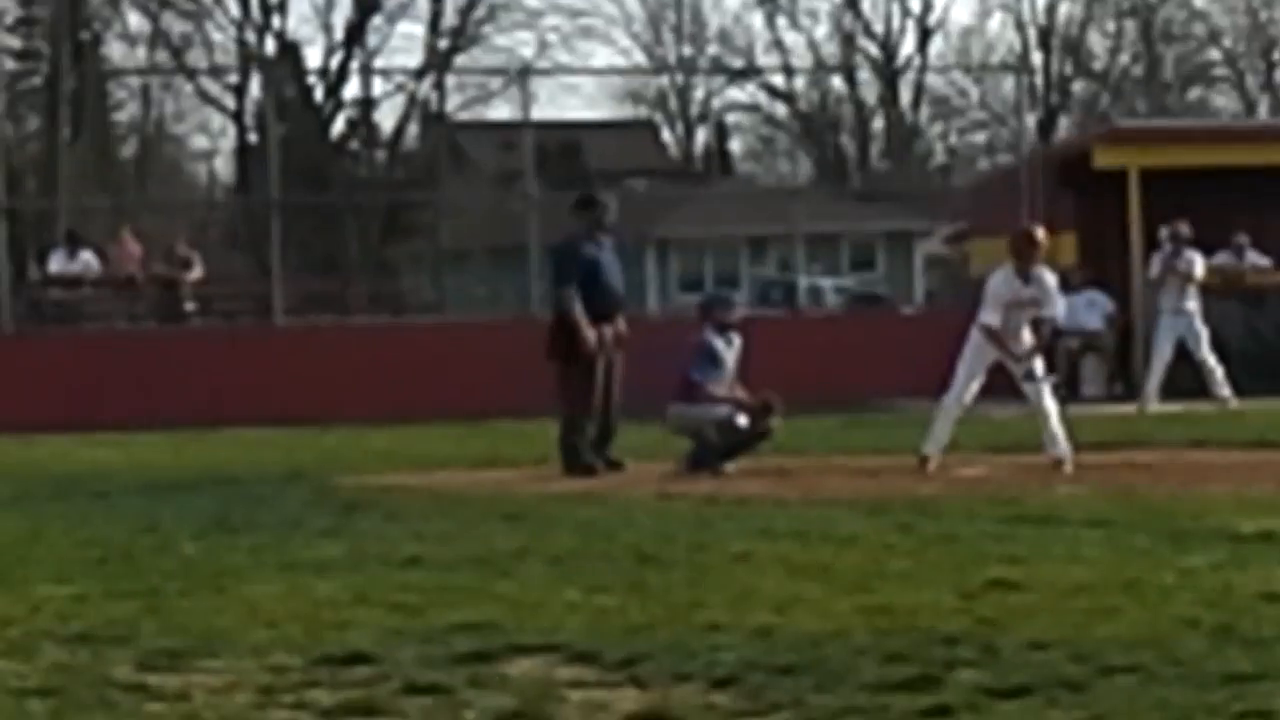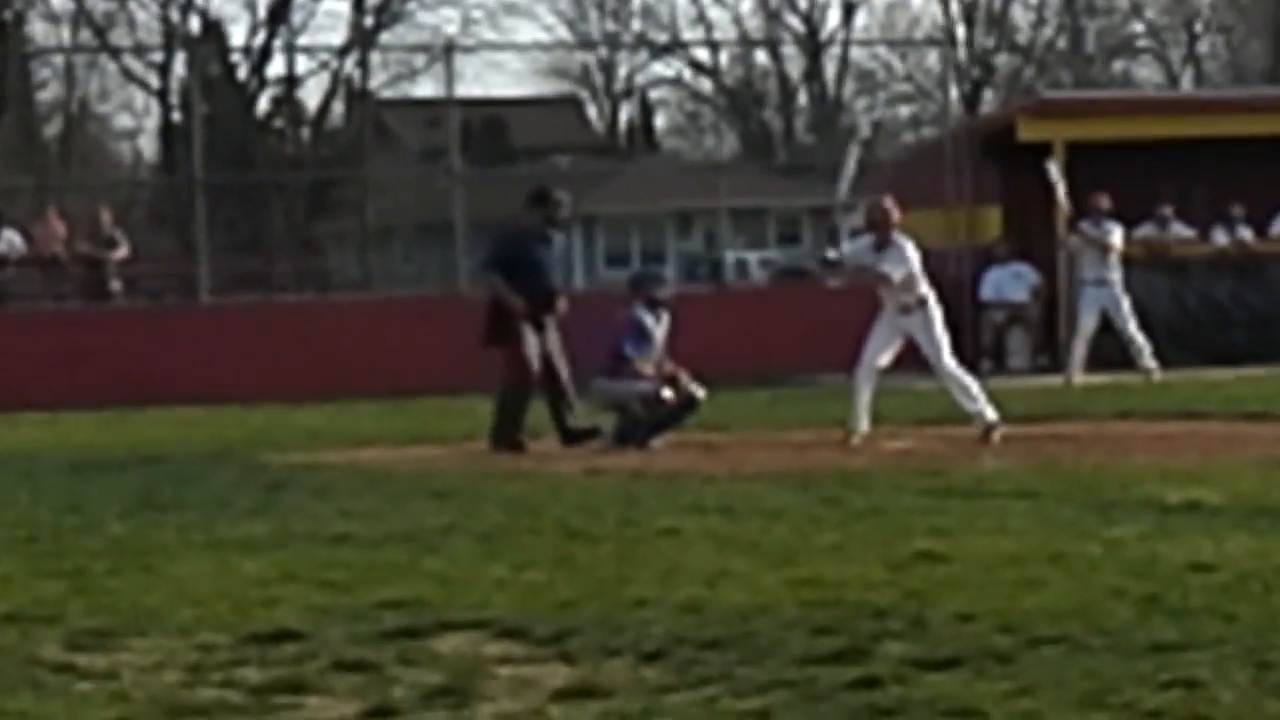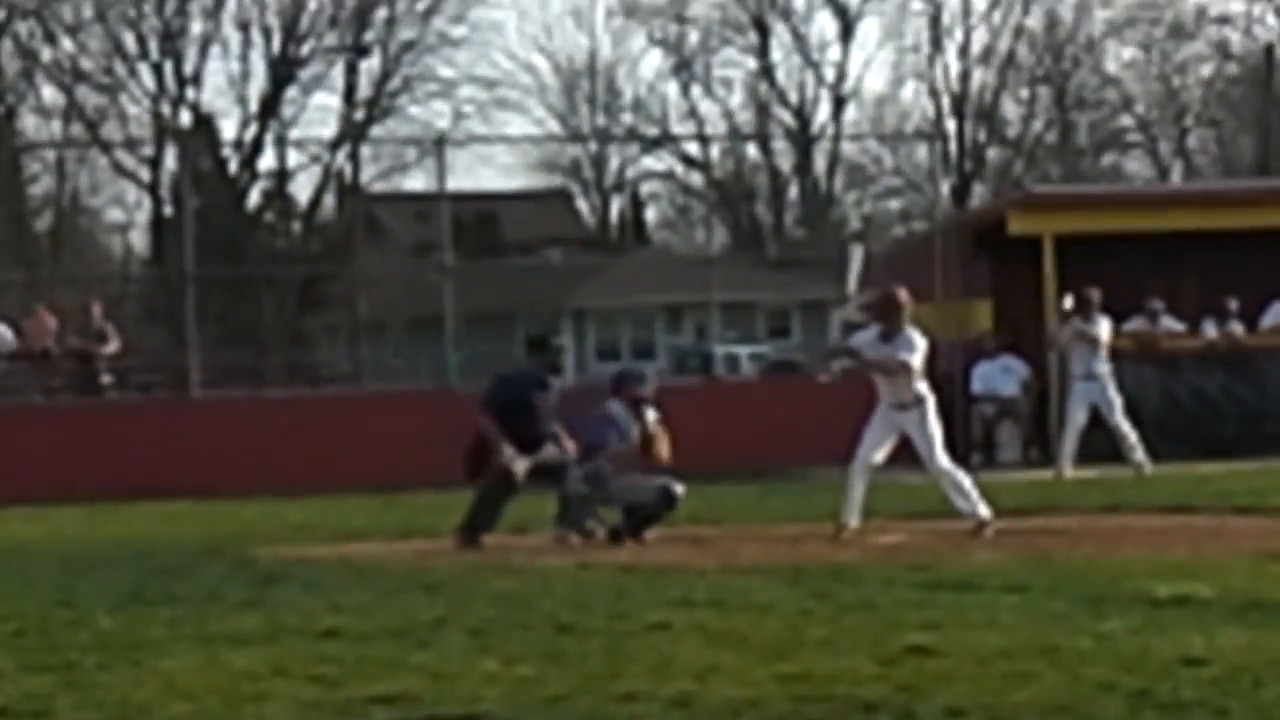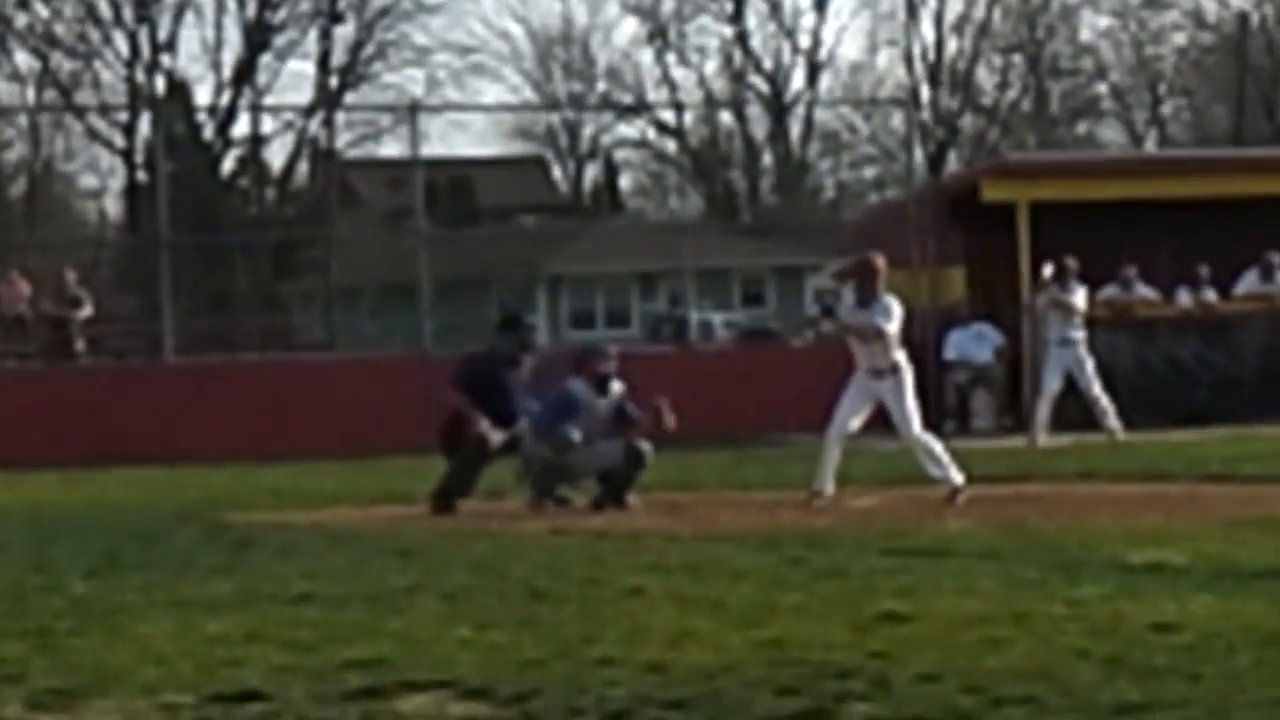
dt=0.7s
person 1, frame 1
left shoulder: (1047, 280)
right shoulder: (999, 281)
left elbow: (1046, 324)
right elbow: (987, 328)
left wrist: (1031, 357)
right wrist: (1012, 360)
left hip: (1021, 341)
right hip: (986, 340)
left knee: (1041, 394)
right knee: (958, 396)
left ankle: (1061, 452)
right ankle: (930, 451)
person 1, frame 2
left shoulder: (903, 250)
right shoulder: (864, 244)
left elbow: (877, 280)
right elbow: (839, 258)
left wrist: (843, 265)
right wrist: (836, 259)
left hip: (921, 311)
right hip: (892, 312)
left knee: (944, 365)
right knee: (866, 366)
left ankle: (988, 418)
right ankle: (858, 426)
person 1, frame 3
left shoulder: (914, 340)
right shoulder: (872, 335)
left elbow: (897, 370)
right elbow: (846, 351)
left wrist: (860, 359)
left hip: (918, 409)
right hip: (888, 408)
left knee: (939, 464)
right knee: (861, 463)
left ankle: (981, 513)
right ankle: (849, 519)
person 1, frame 4
left shoulder: (890, 307)
right shoulder: (850, 302)
left elbow: (869, 336)
left wrist: (837, 321)
left hip: (893, 377)
right hip: (864, 377)
left knee: (912, 433)
right knee: (836, 430)
left ankle: (954, 481)
right ankle: (823, 487)
person 2, frame 1
left shoulder: (607, 245)
right shoulder: (571, 249)
right elbow: (567, 292)
left wrist: (619, 320)
right wrist: (583, 328)
left hip: (609, 330)
right hip: (584, 332)
left knee: (609, 396)
right knee: (582, 396)
left ankle: (599, 452)
right ankle: (576, 456)
person 2, frame 2
left shoulder: (552, 240)
right shoulder: (514, 240)
right elbow: (490, 274)
left wrist: (559, 298)
right wrist: (511, 299)
left hip: (544, 317)
right hip: (516, 316)
left knee: (558, 372)
right knee: (524, 371)
left ankle: (569, 428)
right ankle: (505, 434)
person 2, frame 3
left shoulder: (547, 385)
right shoulder: (508, 383)
right elbow: (484, 417)
left wrist: (562, 438)
right wrist: (501, 445)
left hip: (538, 448)
right hip: (507, 452)
left knee: (571, 465)
right knee: (506, 475)
right ankle: (470, 531)
person 2, frame 4
left shoulder: (521, 362)
right shoulder: (479, 362)
left elbow: (519, 401)
right elbow: (456, 396)
right wrist: (479, 421)
left hip: (509, 427)
right hip: (470, 429)
right knee: (482, 442)
right ankle: (442, 498)
person 3, frame 1
left shoulder: (1195, 258)
right shoulder: (1158, 258)
left elbow: (1194, 279)
right elbow: (1155, 286)
left wrist: (1175, 268)
right wrist: (1165, 270)
left hip: (1190, 314)
right hip: (1166, 315)
left knee: (1205, 356)
right knee: (1159, 358)
left ankle: (1224, 395)
right ankle: (1148, 399)
person 3, frame 2
left shoulder: (1114, 229)
right shoulder: (1081, 228)
left elbow: (1109, 247)
right elbow: (1072, 250)
left wrist: (1084, 235)
left hip: (1112, 286)
right hip: (1089, 287)
left knee: (1129, 328)
right knee: (1083, 330)
left ankle: (1150, 367)
right ankle: (1073, 372)
person 3, frame 3
left shoulder: (1104, 322)
right shoulder: (1072, 323)
left elbow: (1098, 340)
right elbow: (1061, 344)
left wrist: (1078, 330)
left hip: (1102, 380)
right hip: (1079, 381)
left knee: (1119, 422)
right knee: (1072, 425)
left ankle: (1140, 460)
right ankle: (1063, 466)
person 3, frame 4
left shoulder: (1080, 290)
right shoulder: (1048, 291)
left elbow: (1074, 309)
right elbow: (1038, 313)
left wrist: (1053, 298)
left hip: (1077, 347)
right hip: (1055, 347)
left knee: (1093, 389)
right knee: (1047, 391)
left ankle: (1114, 428)
right ankle: (1037, 433)
person 4, frame 1
left shoulder: (734, 341)
right shoulder: (706, 347)
left elbow: (732, 385)
right elbow: (702, 392)
left wrist: (755, 402)
right wrist: (739, 401)
left hip: (715, 409)
right hip: (686, 412)
left knee: (766, 422)
right knee: (737, 421)
left ankle: (713, 458)
right ankle: (696, 460)
person 4, frame 2
left shoulder: (662, 318)
right shoulder: (634, 322)
left elbow: (661, 359)
right elbow: (628, 368)
left wrist: (677, 374)
right wrist: (665, 378)
left hip: (640, 385)
right hip: (611, 388)
left knee: (695, 394)
right knee: (660, 395)
left ankle: (641, 433)
right ankle: (623, 435)
person 4, frame 3
left shoulder: (647, 418)
right shoulder: (608, 417)
left elbow: (663, 460)
right elbow: (607, 457)
left wrist: (654, 436)
left hip: (620, 481)
right hip: (591, 478)
left knee: (673, 492)
left ankle: (627, 529)
person 4, frame 4
left shoulder: (615, 391)
right shoulder: (571, 393)
left elbow: (637, 425)
right elbow: (538, 431)
left wrist: (659, 416)
left hip: (590, 456)
right hip: (558, 458)
left knee: (640, 449)
